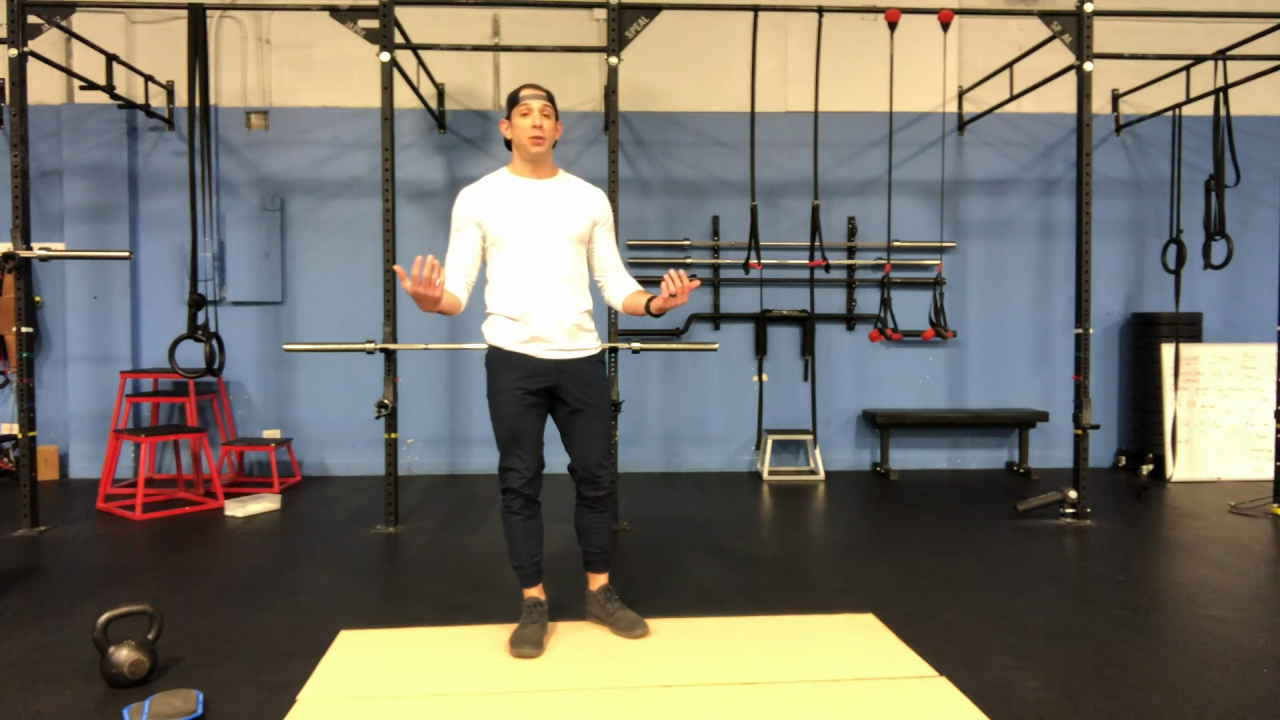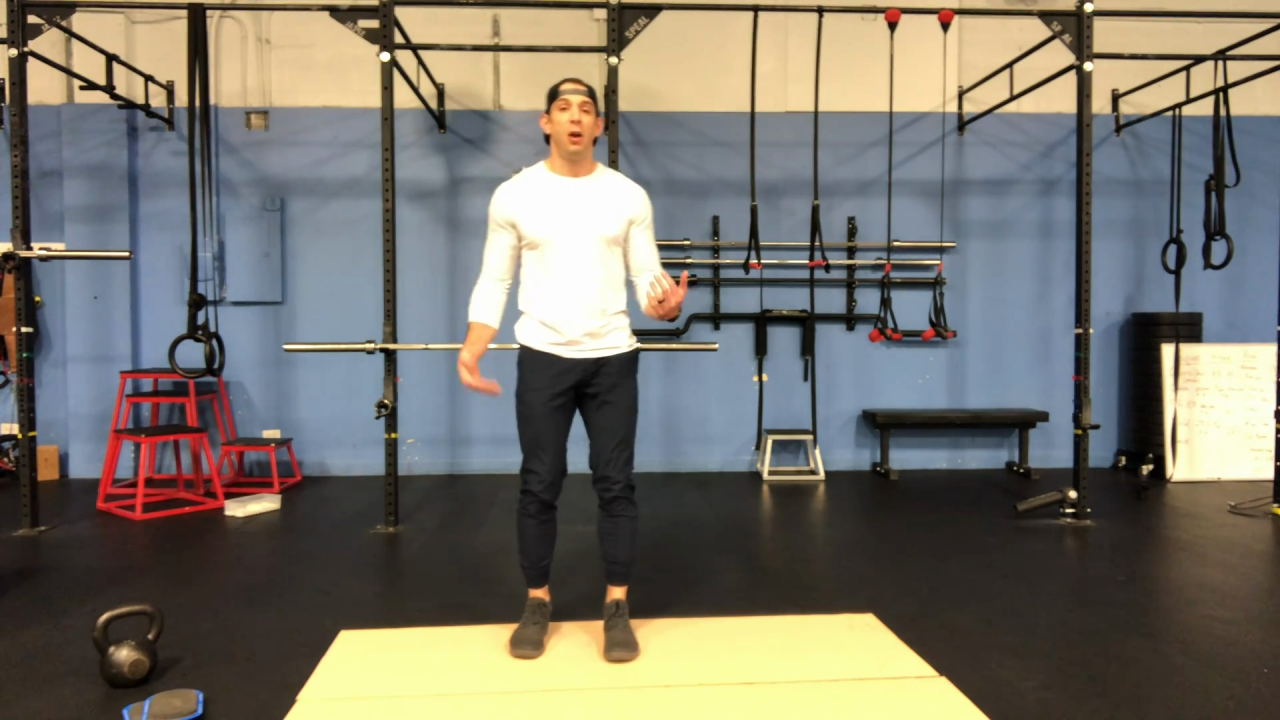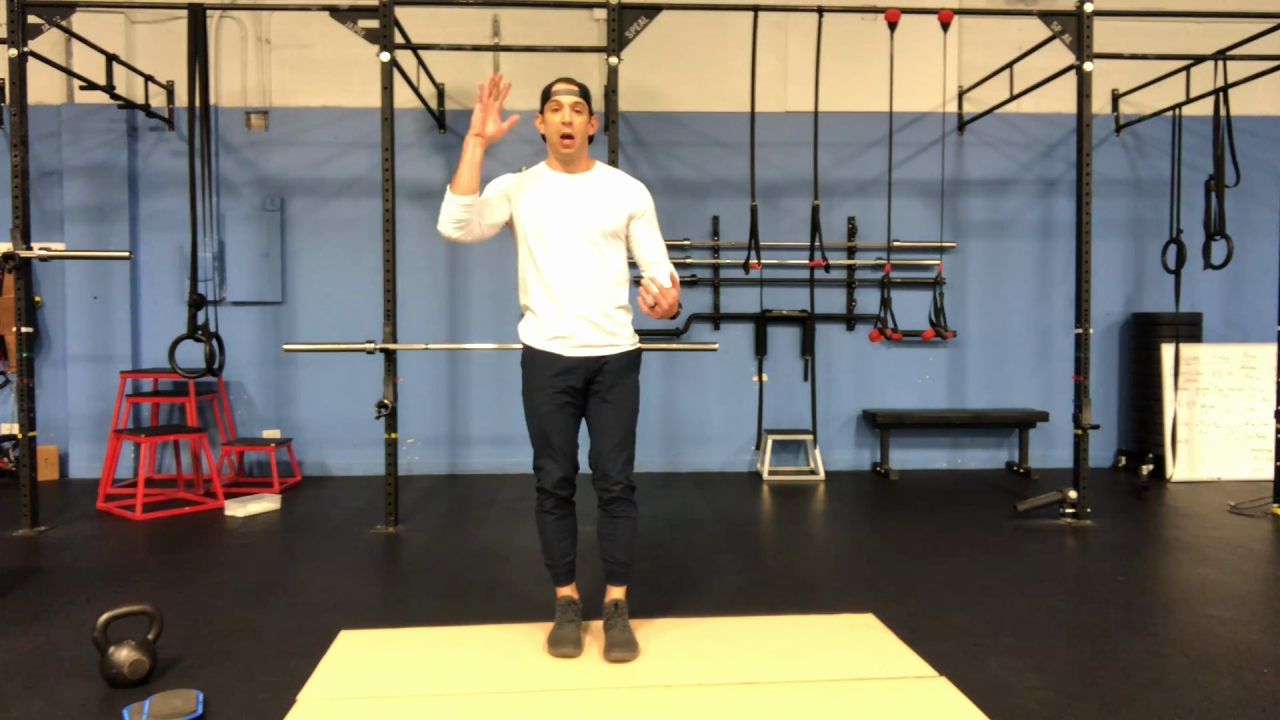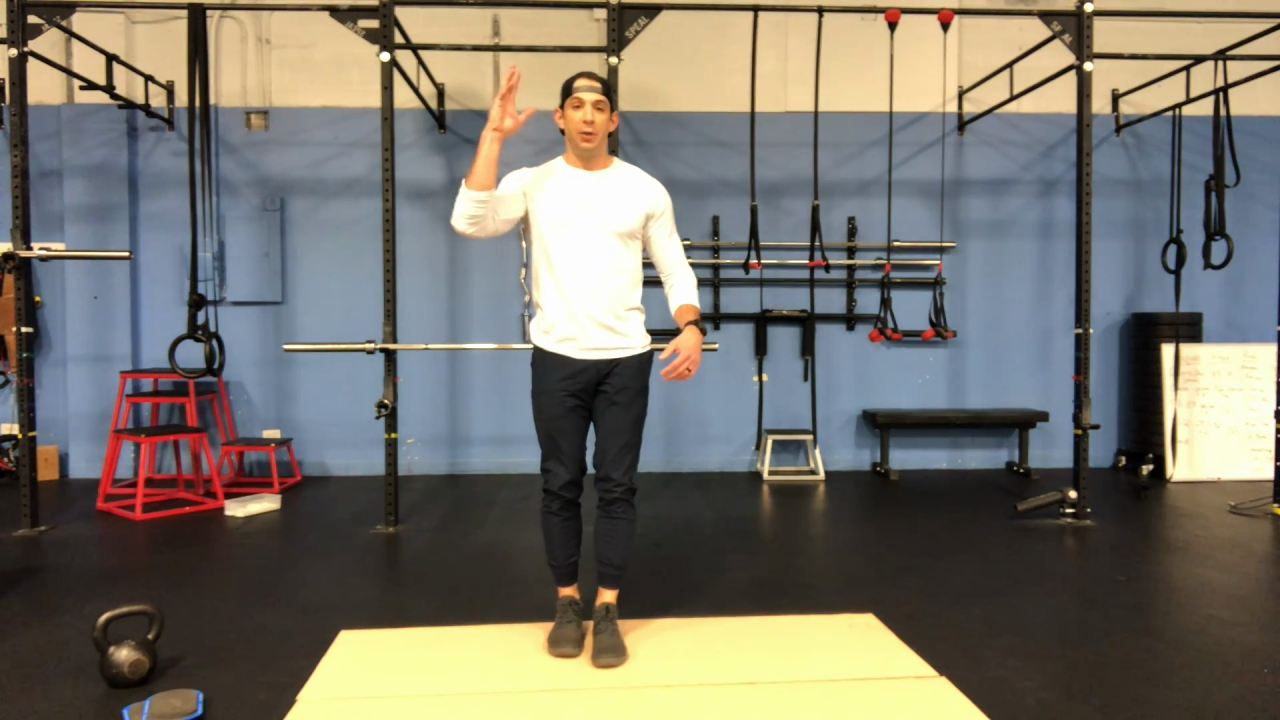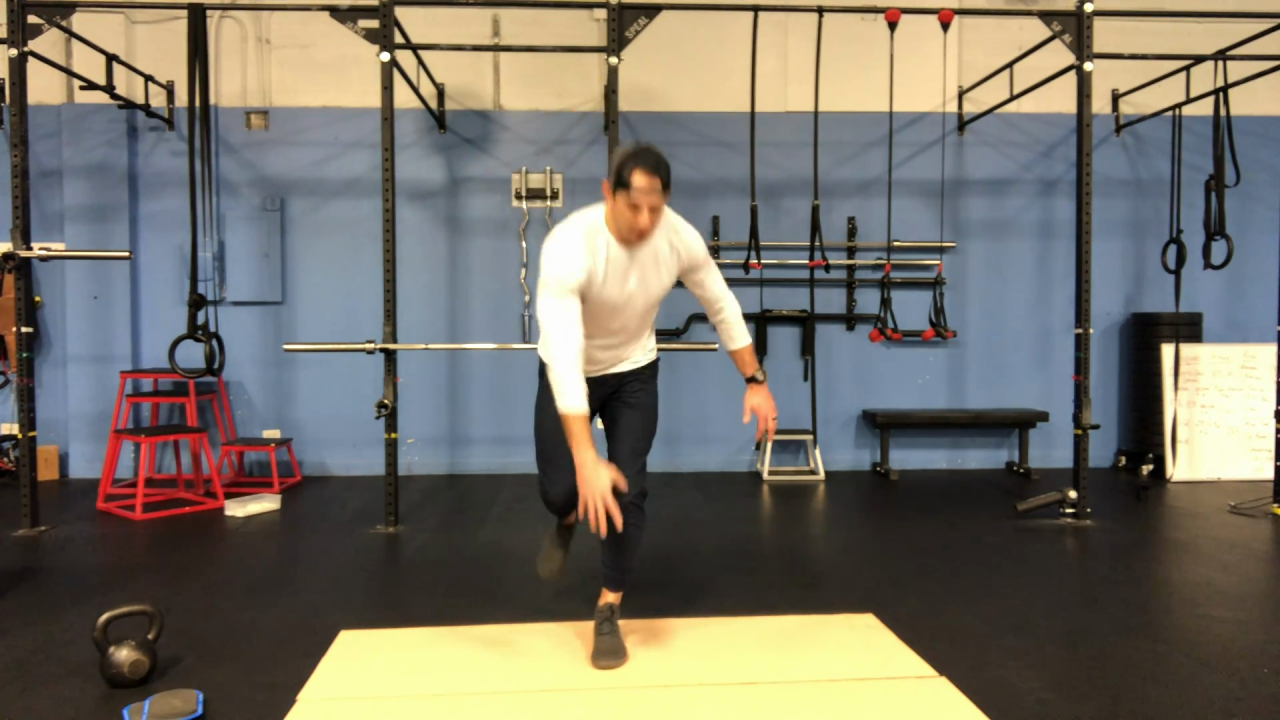
dt=1s
person 1, frame 1
left shoulder: (590, 198)
right shoulder: (477, 198)
left elbow: (612, 281)
right elbow: (459, 288)
left wrist: (654, 303)
right wrist: (433, 299)
left hip: (581, 358)
right hip: (513, 359)
left knee: (595, 478)
right knee: (519, 483)
left ankle: (600, 593)
right ankle: (533, 604)
person 1, frame 2
left shoulder: (628, 195)
right shoulder: (512, 196)
left elbow: (645, 278)
right elbow: (493, 283)
left wrist: (665, 302)
right wrist: (472, 352)
left hip: (612, 358)
right hip: (543, 358)
left knee: (615, 483)
right knee: (539, 484)
left ankle: (616, 606)
right ankle: (536, 603)
person 1, frame 3
left shoulder: (628, 190)
right shoulder: (516, 188)
left elbow: (657, 267)
right elbow: (456, 226)
left wrist: (669, 300)
right wrist: (476, 141)
left hip: (614, 357)
right hip: (547, 358)
left knee: (615, 483)
right knee: (554, 483)
left ankle: (616, 607)
right ankle: (566, 604)
person 1, frame 4
left shoulder: (645, 189)
right shoulder: (531, 183)
left elbow: (676, 271)
right elbow: (469, 221)
left wrist: (690, 328)
right wrist: (493, 135)
left hip: (625, 360)
right hip: (557, 359)
left knee: (616, 486)
right knee: (560, 485)
left ankle: (606, 611)
right ankle: (567, 604)
person 1, frame 5
left shoulder: (682, 239)
right shoulder: (570, 244)
left elbow: (724, 309)
right elbow: (562, 355)
left wrist: (754, 381)
right wrist: (588, 459)
left hip: (634, 372)
right hip: (570, 367)
left knee: (630, 489)
right knee: (560, 486)
left ankle: (607, 612)
right ankle: (566, 519)
